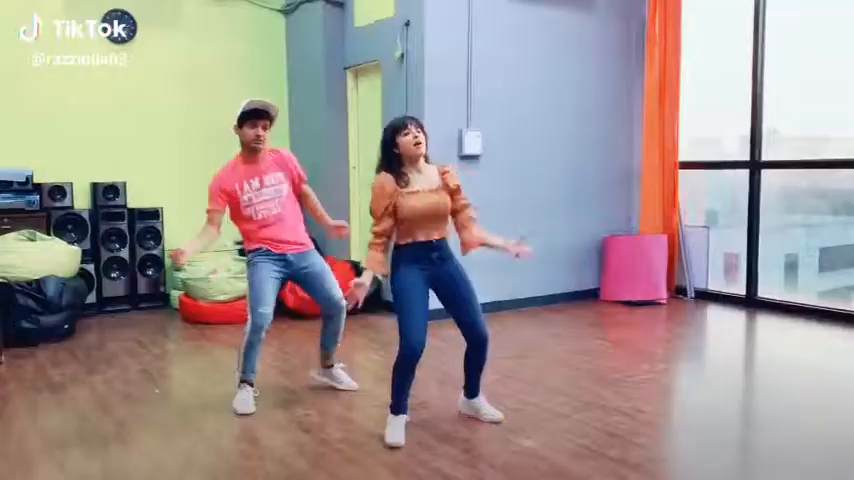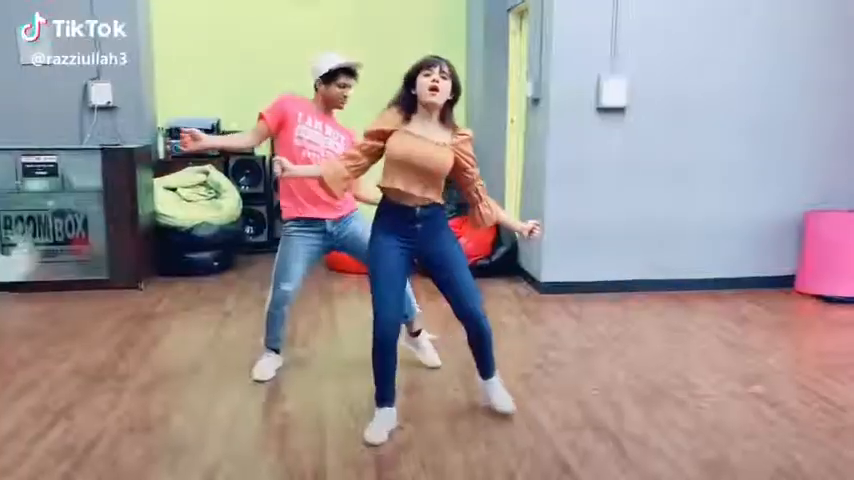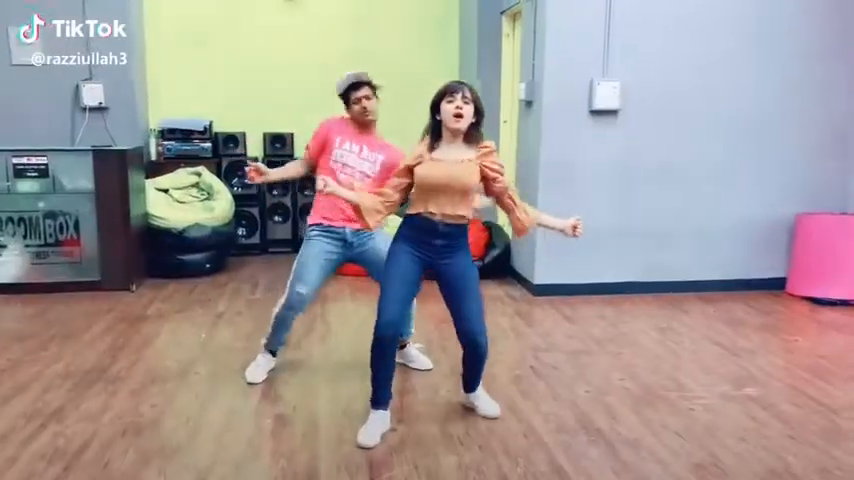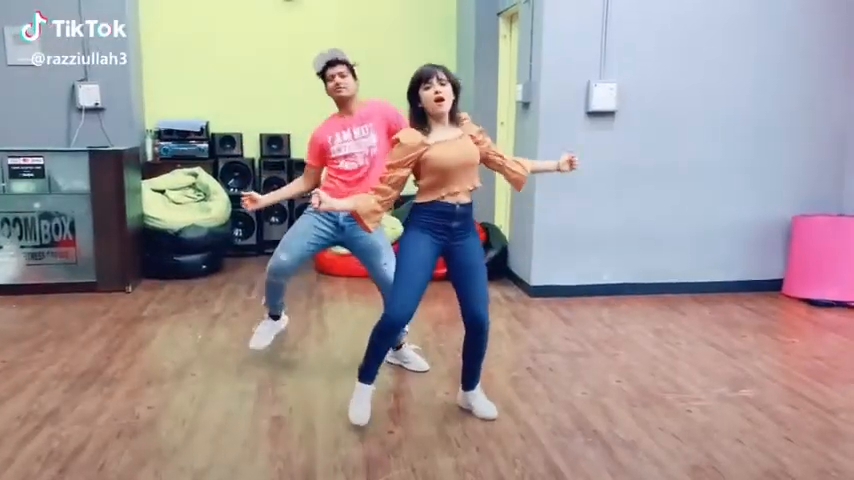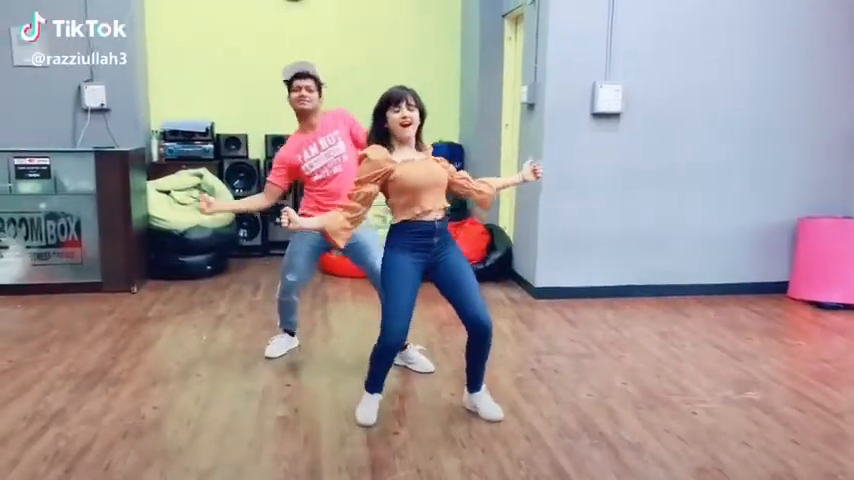
dt=0.3s
person 1, frame 1
left shoulder: (446, 176)
right shoulder: (388, 183)
left elbow: (466, 223)
right elbow: (381, 236)
left wrist: (505, 244)
right wrist: (369, 275)
left hip: (444, 259)
right hip: (409, 263)
left knee: (477, 334)
right knee: (413, 343)
left ankle: (471, 399)
right ankle: (397, 416)
person 1, frame 2
left shoulder: (459, 140)
right shoulder: (393, 122)
left elbow: (474, 191)
right elbow: (354, 162)
left wrist: (517, 225)
right wrist: (299, 170)
left hip: (435, 229)
right hip: (390, 228)
left knee: (474, 316)
right knee: (386, 326)
left ankle: (490, 381)
right ankle: (386, 410)
person 1, frame 3
left shoulder: (483, 155)
right shoulder: (420, 153)
left elbow: (509, 200)
right elbow: (387, 197)
left wrist: (558, 224)
right wrist: (339, 191)
left hip: (455, 247)
right hip: (411, 242)
left knee: (474, 337)
right knee: (386, 330)
left ankle: (472, 392)
right ankle: (379, 413)
person 1, frame 4
left shoulder: (467, 129)
right shoulder: (411, 139)
left elbow: (502, 162)
right elbow: (385, 190)
left wrist: (555, 165)
right wrist: (335, 203)
left hip: (464, 228)
right hip: (424, 227)
left knee: (478, 319)
right knee: (396, 314)
left ankle: (470, 391)
right ankle: (364, 385)
person 1, frame 5
left shoulder: (428, 155)
right shoulder: (378, 158)
left elbow: (466, 185)
right elbow: (353, 209)
left wrist: (519, 178)
right wrist: (305, 222)
left hip: (443, 243)
right hip: (405, 247)
left knee: (480, 323)
right knee: (393, 335)
left ankle: (475, 393)
right ankle: (371, 394)
person 2, frame 1
left shoulder: (283, 159)
right shoulder: (225, 178)
left elbow: (306, 195)
right elbow: (213, 226)
left wrist: (328, 222)
right wrist: (191, 249)
left hip: (302, 250)
right hip: (264, 256)
left knee: (336, 306)
right knee: (260, 319)
left ankle: (327, 367)
right ankle: (245, 385)
person 2, frame 2
left shoulder: (345, 135)
right shoulder: (289, 106)
right elbow: (254, 138)
right wrist: (208, 141)
left hip: (346, 219)
right hip: (303, 225)
right knee: (283, 293)
left ankle: (415, 333)
right ankle: (272, 352)
person 2, frame 3
left shoulder: (390, 152)
right shoulder: (330, 129)
right elbow: (305, 165)
right wrist: (271, 175)
left hip: (369, 233)
right hip: (325, 231)
right knee: (297, 297)
left ankle: (403, 347)
right ankle: (268, 353)
person 2, frame 4
left shoulder: (383, 112)
right shoulder: (323, 133)
right elbow: (308, 181)
right wrist: (266, 199)
right hip: (324, 214)
left knee: (393, 283)
right knee: (279, 266)
left ankle: (398, 346)
right ankle: (274, 317)
person 2, frame 5
left shoulder: (342, 120)
right shoulder: (288, 153)
right elbow: (268, 197)
right wrist: (224, 206)
right knee: (290, 284)
left ankle: (403, 347)
right ankle: (287, 333)
